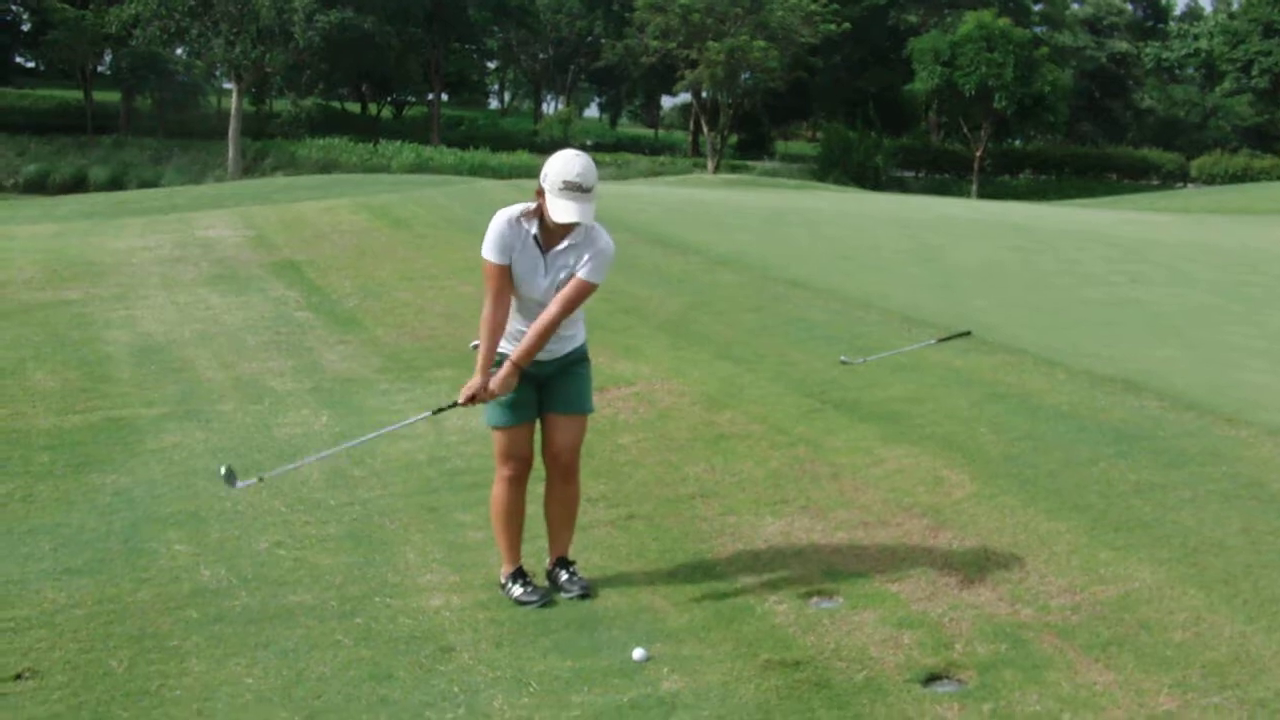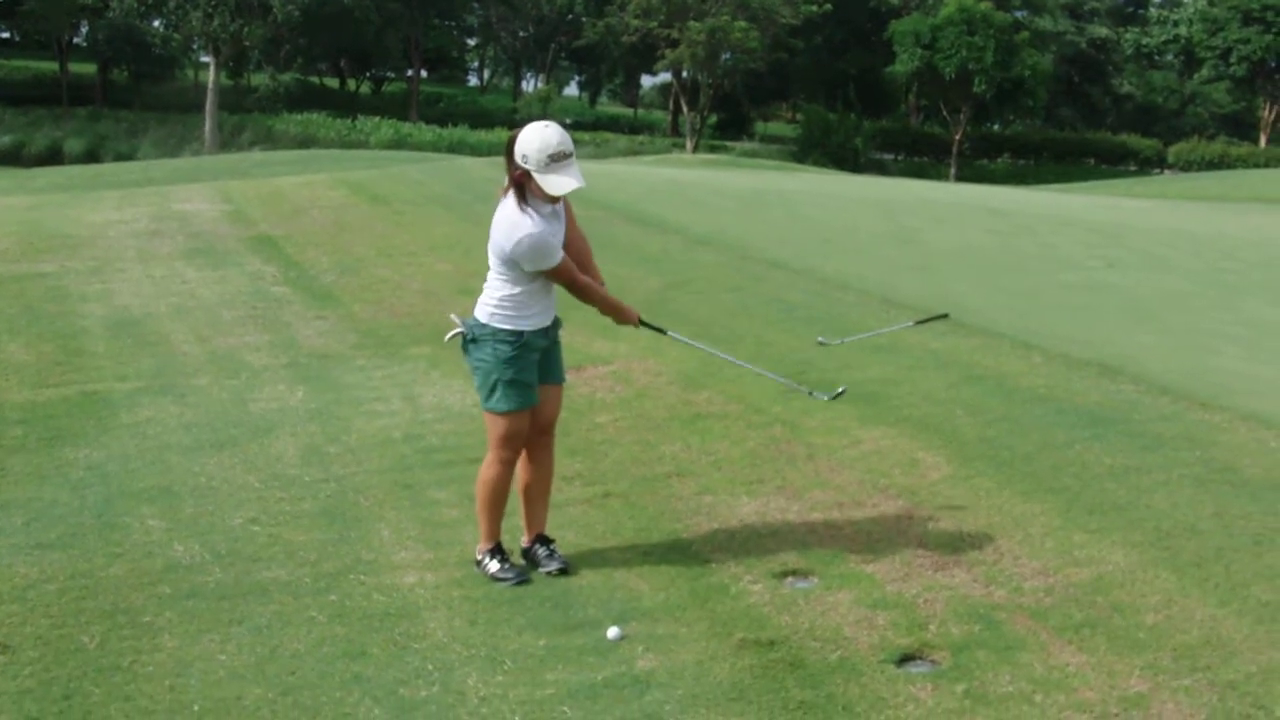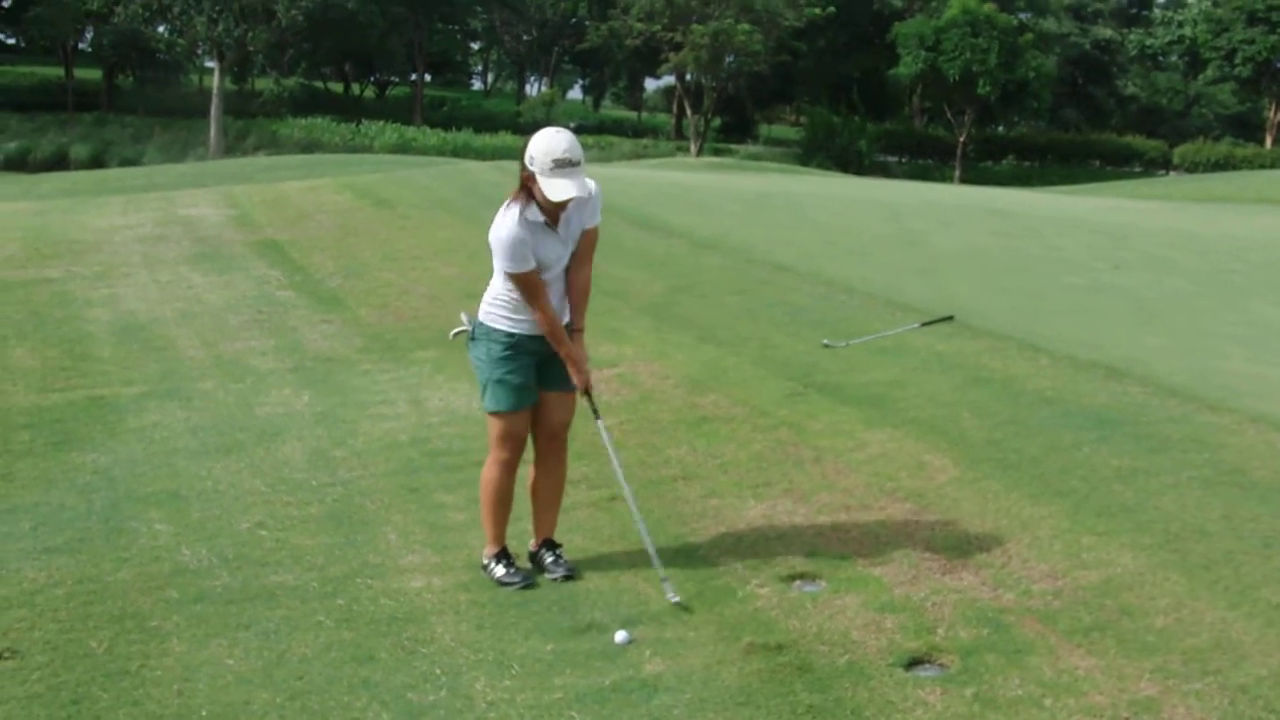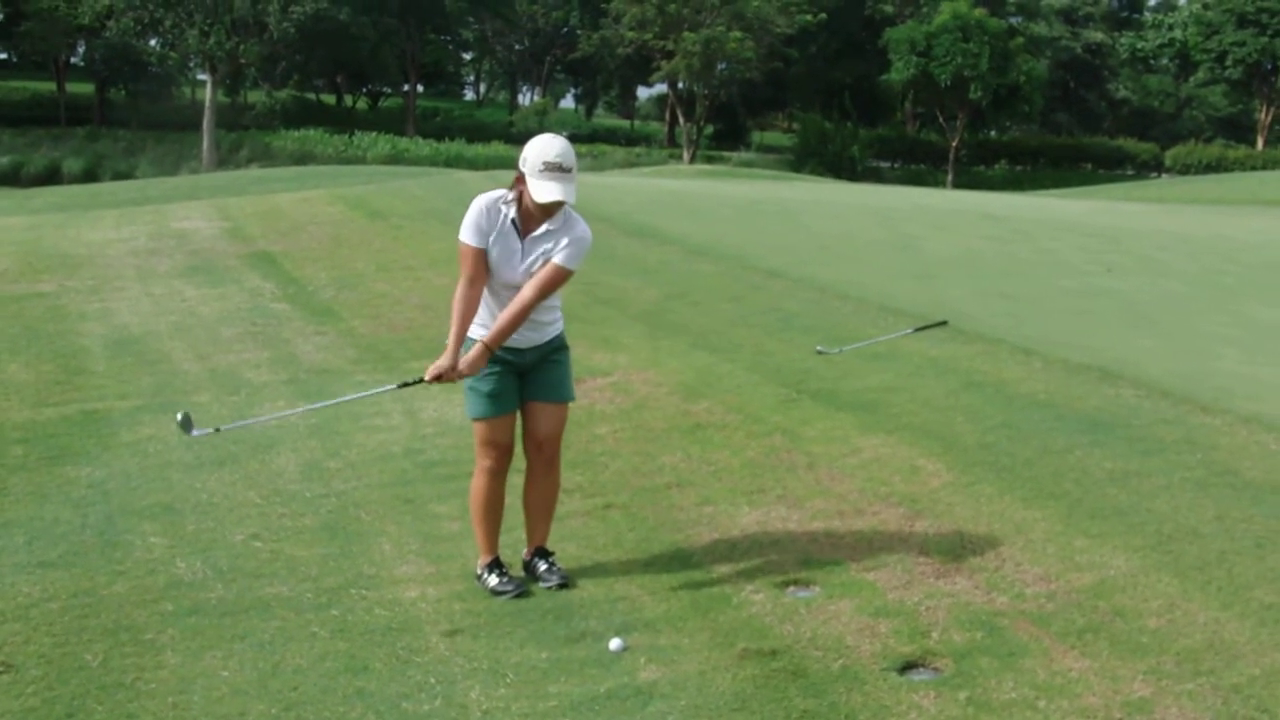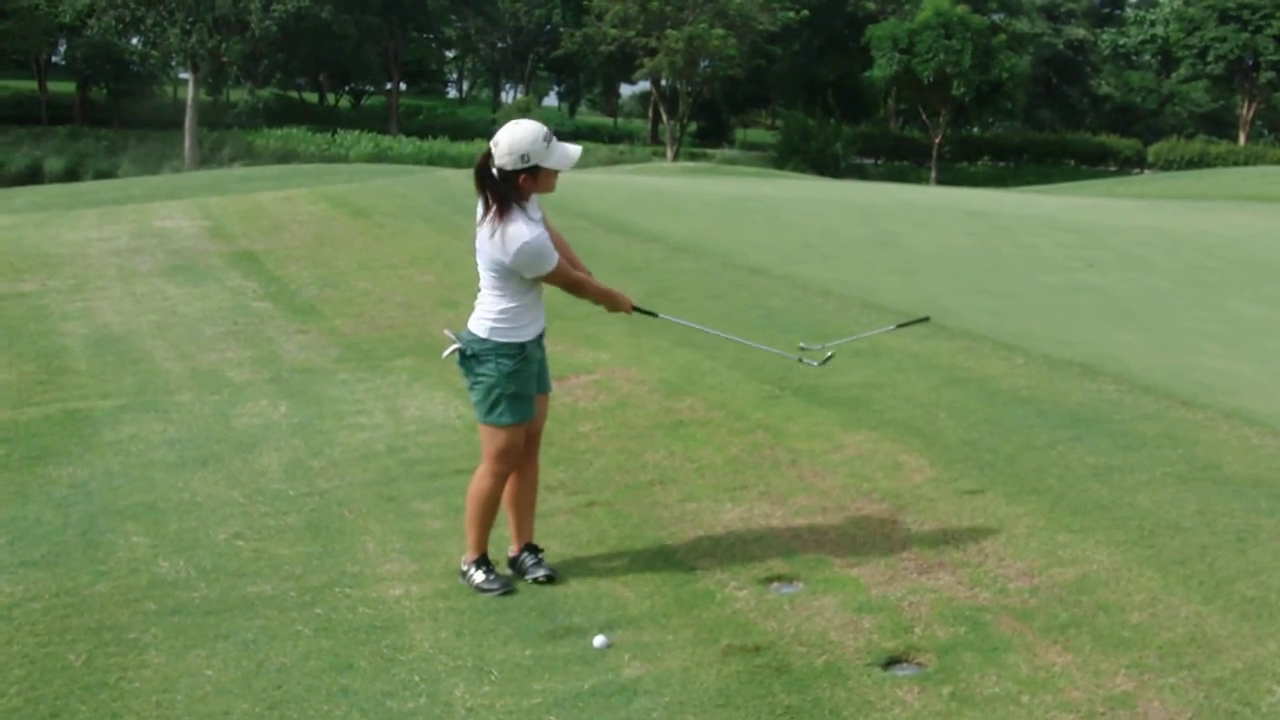
dt=1s
person 1, frame 1
left shoulder: (598, 246)
right shoulder: (508, 224)
left elbow: (556, 316)
right elbow: (496, 303)
left wrist: (509, 373)
right wrist: (482, 370)
left hip: (567, 360)
right hip: (507, 357)
left knee: (565, 463)
right knee: (513, 467)
left ankle: (560, 562)
right ankle: (511, 571)
person 1, frame 2
left shoulder: (544, 184)
right shoulder: (528, 232)
left elbow: (573, 241)
right elbow: (574, 281)
left wrist: (603, 297)
right wrist: (618, 310)
left hip: (541, 330)
right hip: (505, 339)
left knee: (542, 434)
right knee: (507, 447)
left ankle: (535, 539)
right ankle: (487, 549)
person 1, frame 3
left shoulder: (589, 196)
right shoulder: (511, 230)
left elbow: (580, 271)
right elbow: (539, 306)
left wrist: (576, 337)
right wrist: (575, 362)
left hip: (555, 336)
right hip: (505, 339)
left knee: (555, 441)
right knee: (507, 448)
left ankle: (544, 543)
right ankle: (494, 552)
person 1, frame 4
left shoulder: (576, 234)
right shoulder: (486, 208)
left elbow: (530, 300)
right elbow: (470, 285)
left wrist: (480, 353)
right wrist: (453, 350)
left hip: (545, 349)
right hip: (492, 351)
left knee: (545, 451)
right knee: (494, 459)
left ankle: (537, 552)
right ankle: (488, 562)
person 1, frame 5
left shoulder: (511, 195)
right shoulder: (523, 239)
left elbow: (553, 237)
right elbow: (568, 283)
left wrist: (594, 282)
right wrist: (612, 298)
left hip: (525, 341)
right hip: (501, 352)
left knee: (528, 447)
right knee: (501, 459)
left ankle: (523, 547)
right ankle: (473, 559)
